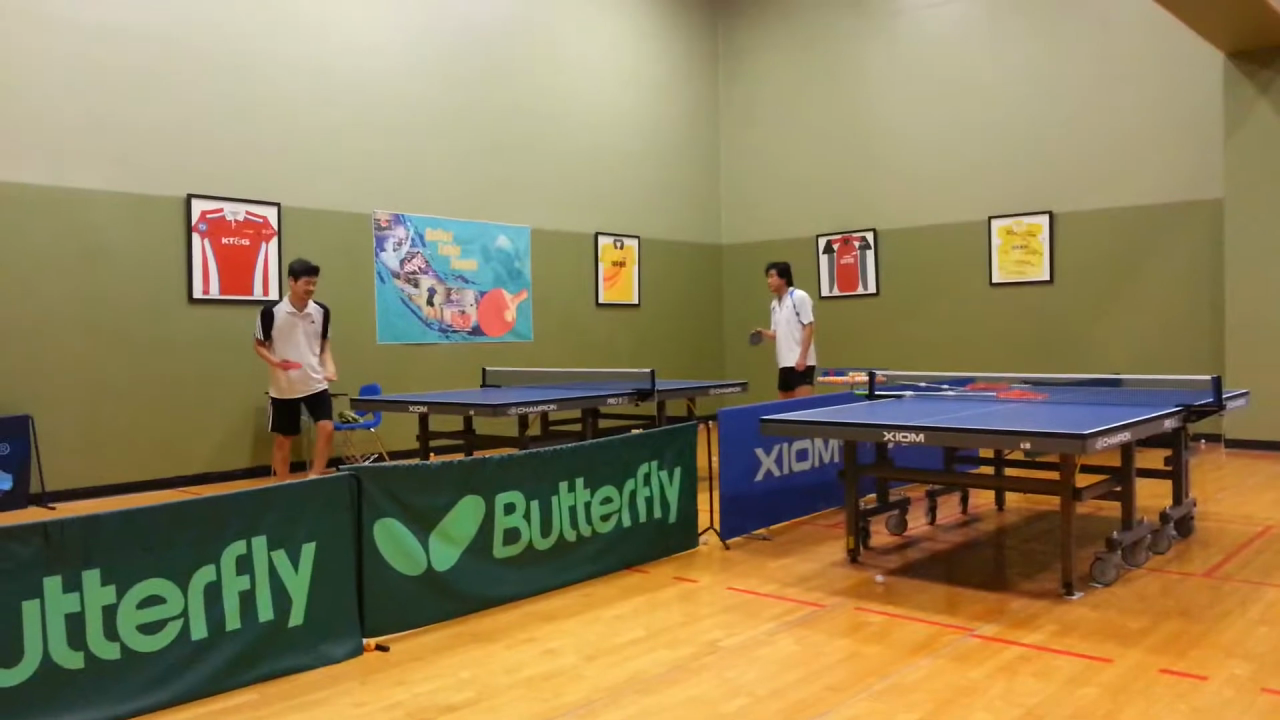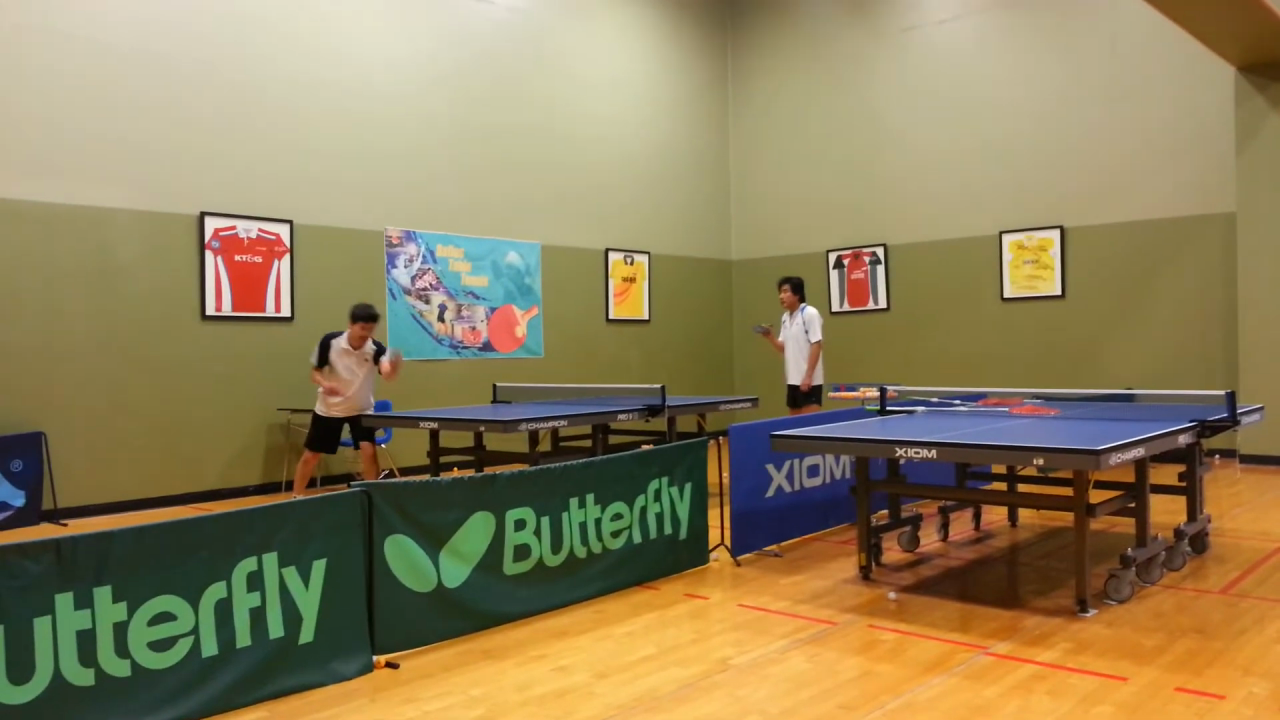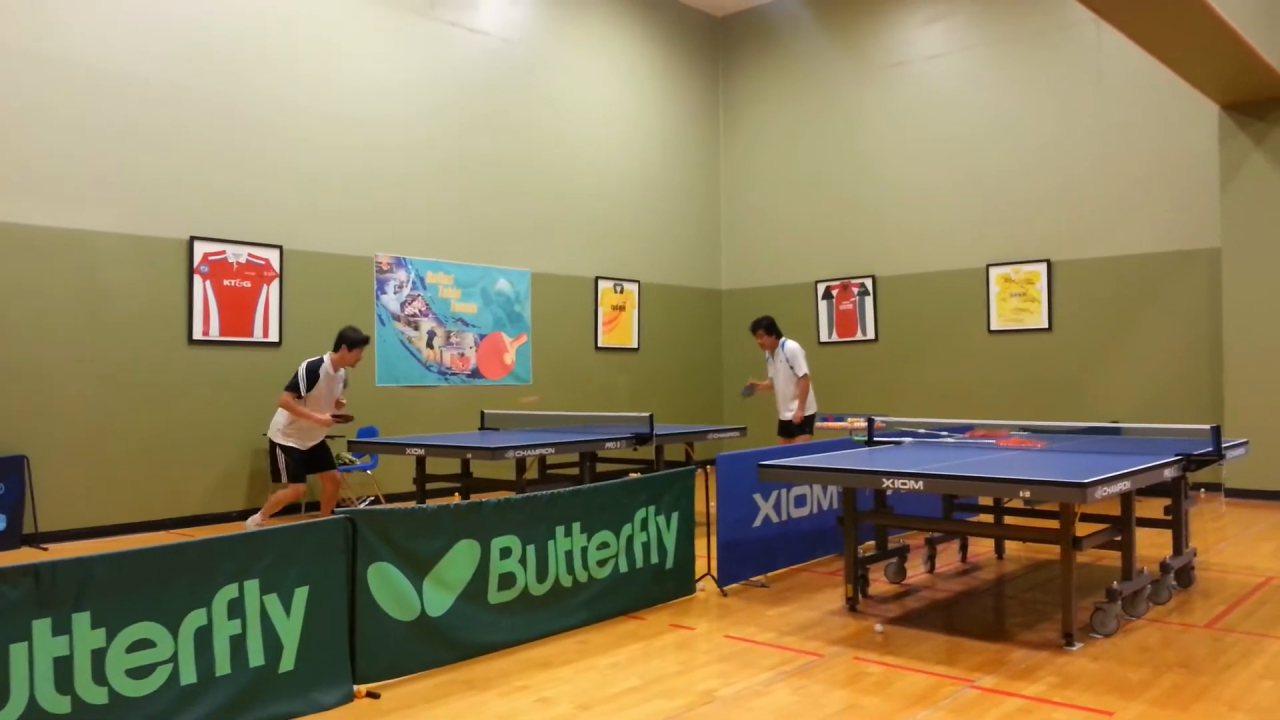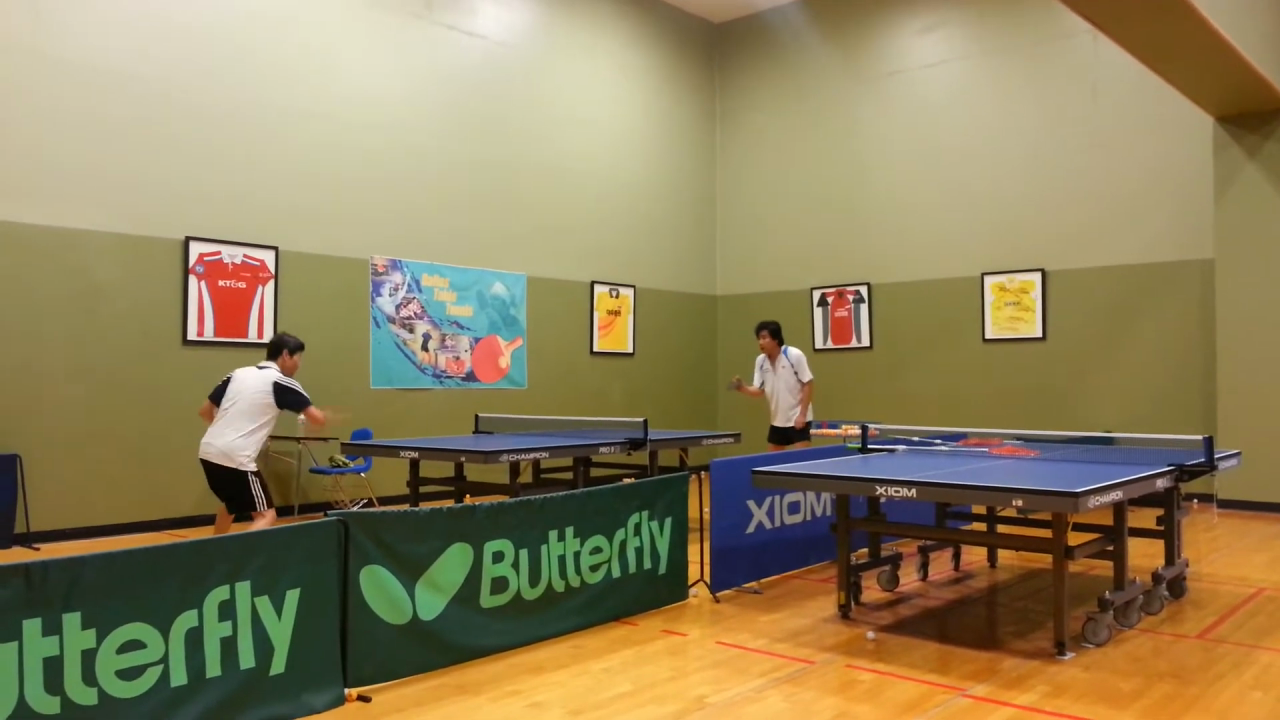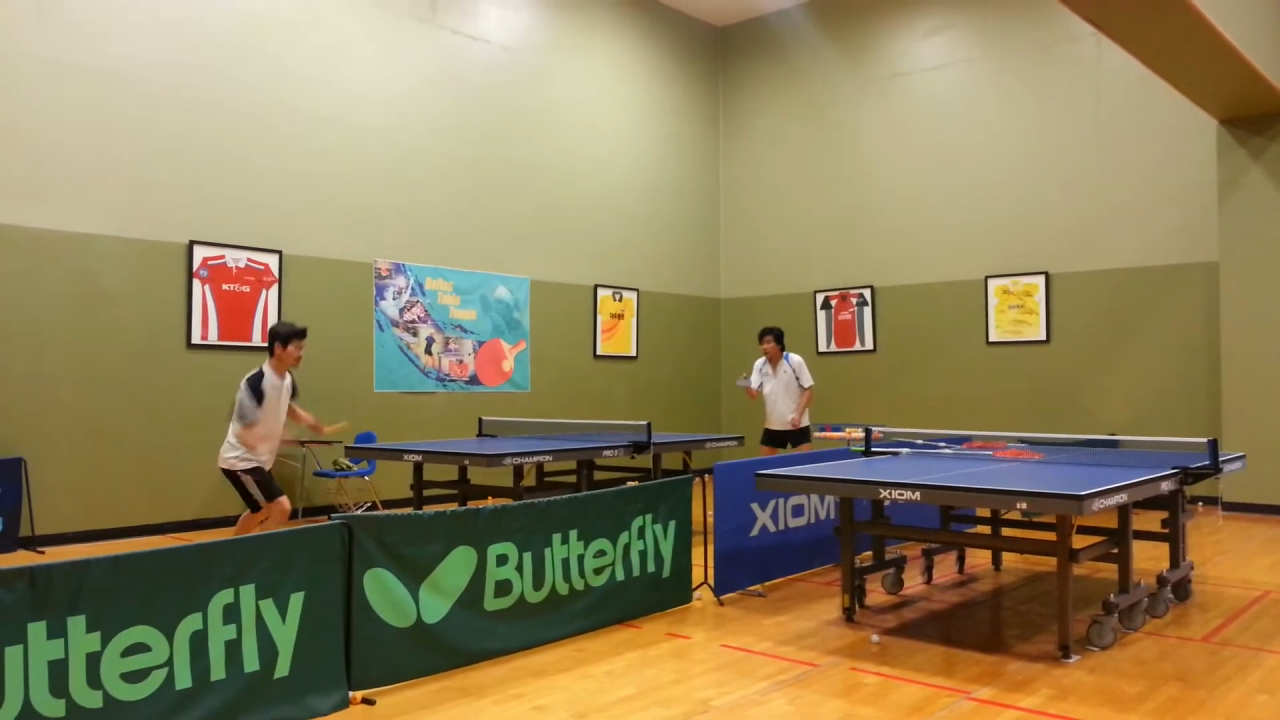
dt=1s
person 1, frame 1
left shoulder: (321, 311)
right shoulder: (271, 312)
right elbow: (260, 345)
left wrist: (329, 367)
right wrist: (274, 360)
left hip: (316, 384)
right hip: (283, 387)
left knee: (326, 429)
right knee: (283, 440)
left ankle: (315, 479)
person 1, frame 2
left shoulder: (376, 348)
right shoulder: (329, 342)
left elbow: (387, 374)
right elbow: (316, 370)
left wrist: (393, 369)
right wrist: (324, 385)
left hip: (361, 409)
right hip: (329, 407)
left knee: (369, 451)
right knee: (311, 456)
right ankle: (296, 498)
person 1, frame 3
left shoulder: (342, 373)
right shoulder: (311, 369)
right elbow: (285, 401)
left wrist: (338, 403)
right wrist: (317, 417)
left hip: (312, 438)
right hip: (287, 437)
left knee: (333, 479)
right knee: (294, 489)
right ankle: (258, 519)
person 1, frame 4
left shoulder: (238, 374)
right shoulder: (283, 383)
left elbow: (207, 409)
right elbow: (317, 418)
right wrist: (326, 418)
left hip: (210, 451)
right hip: (235, 458)
left knee: (232, 503)
right knee: (265, 516)
person 1, frame 5
left shoulder: (287, 379)
right shoulder: (254, 384)
left elbow: (288, 406)
right elbow: (247, 435)
left wrist: (306, 420)
left hip: (259, 460)
right hip: (240, 460)
left knee: (260, 511)
right knee: (281, 507)
